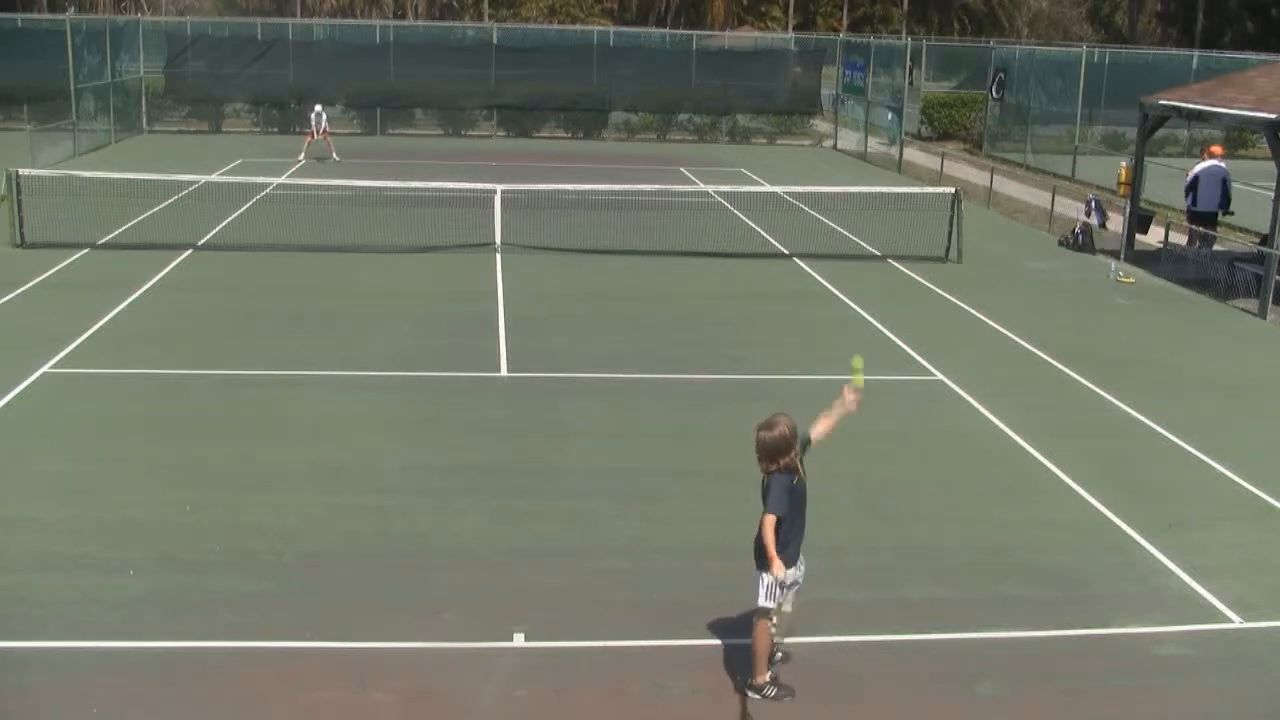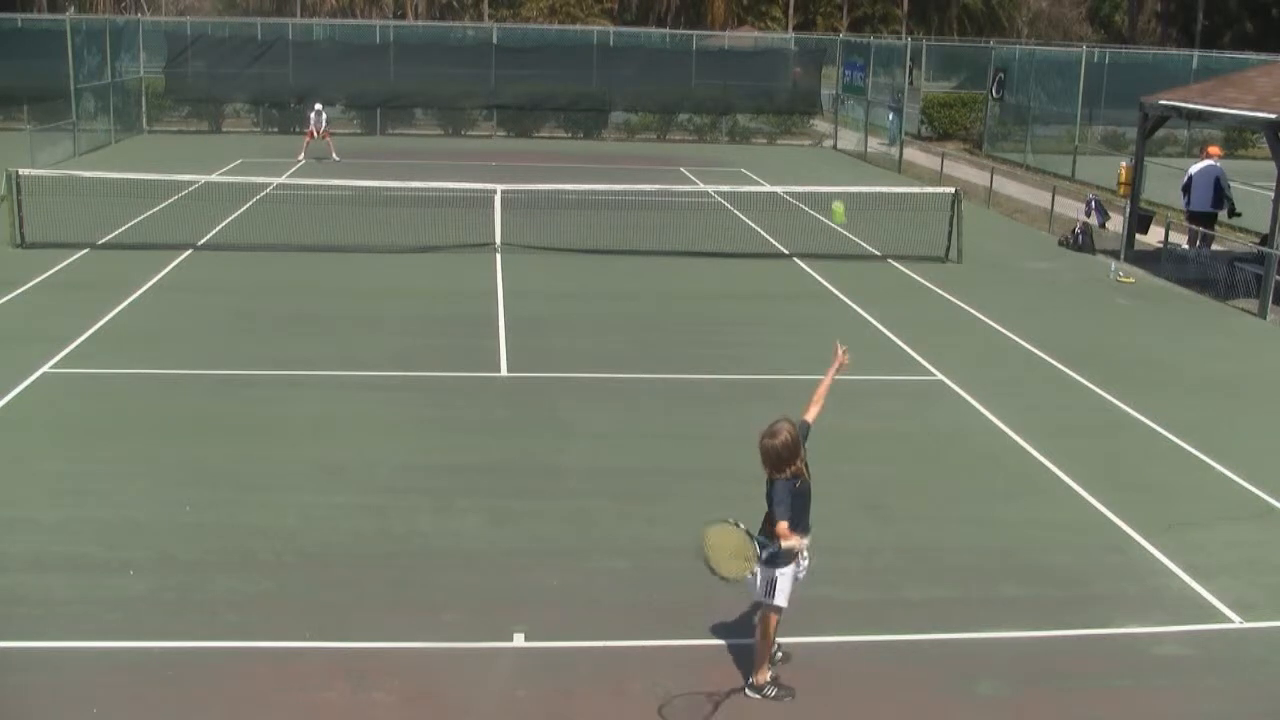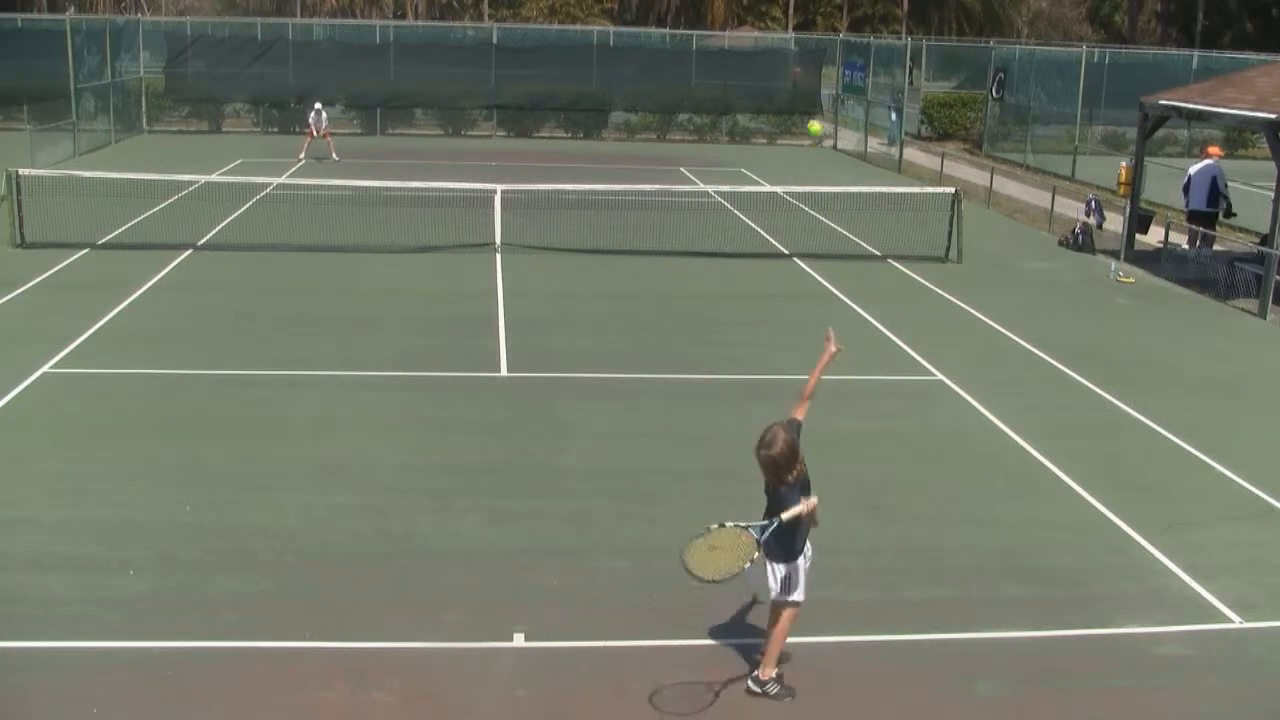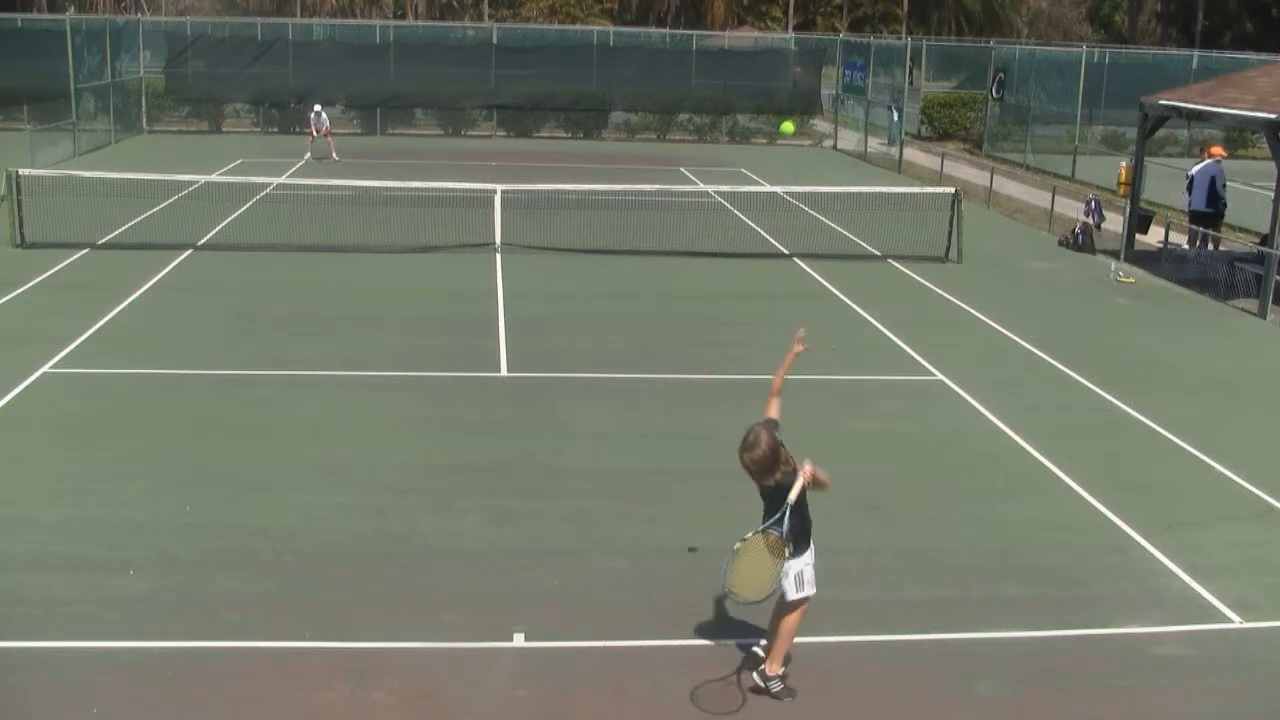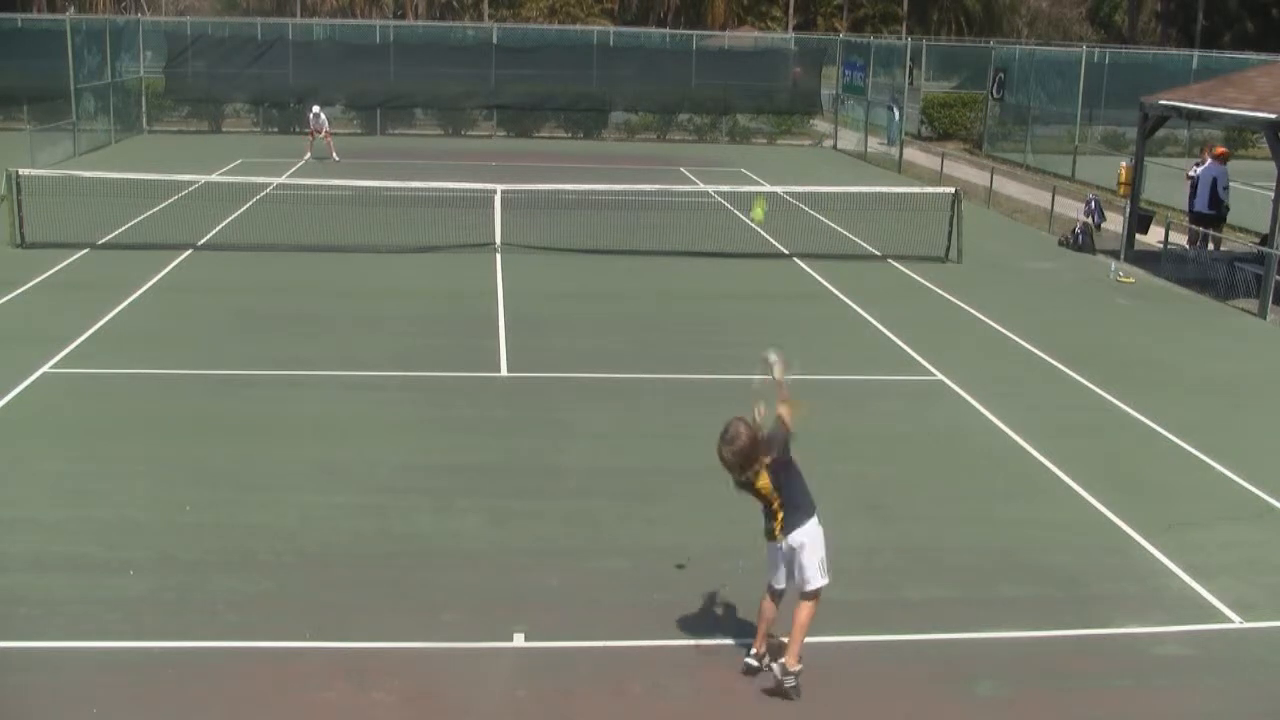
dt=0.2s
person 1, frame 1
left shoulder: (790, 457)
right shoulder: (779, 481)
left elbow: (815, 431)
right elbow: (767, 524)
left wrist: (841, 407)
right wrist: (773, 561)
left hip: (788, 554)
right hip: (776, 558)
left knee: (779, 611)
right knee: (768, 615)
left ankle: (769, 651)
right ankle: (759, 681)
person 1, frame 2
left shoulder: (793, 443)
right shoulder: (783, 485)
left elbow: (815, 405)
right elbow: (780, 528)
left wrist: (835, 367)
right wrist: (791, 541)
left hip: (790, 549)
right hip: (777, 554)
left knee: (775, 607)
right knee: (771, 610)
left ankle: (769, 650)
right ankle: (759, 679)
person 1, frame 3
left shoulder: (785, 441)
right shoulder: (786, 488)
left elbow: (805, 398)
right elbow: (806, 519)
left wrist: (826, 358)
right wrist: (808, 509)
left hip: (787, 543)
right hip: (784, 551)
left knee: (784, 602)
right knee: (787, 606)
left ankle: (770, 649)
right ankle: (763, 674)
person 1, frame 4
left shoulder: (758, 460)
right shoulder: (784, 475)
left elbow: (774, 395)
right elbow: (825, 484)
left wrist: (791, 356)
right wrist: (809, 476)
right hip: (793, 546)
left knee: (791, 595)
right knee: (797, 606)
left ankle: (770, 644)
right ankle: (770, 670)
person 1, frame 5
left shoulder: (737, 471)
right shoulder: (773, 454)
right elbow: (784, 415)
left wrist: (756, 420)
right wrist: (781, 384)
left hip: (776, 533)
right hip: (802, 529)
left knee: (774, 591)
right knee: (810, 596)
left ankle: (757, 653)
right ankle: (790, 665)
